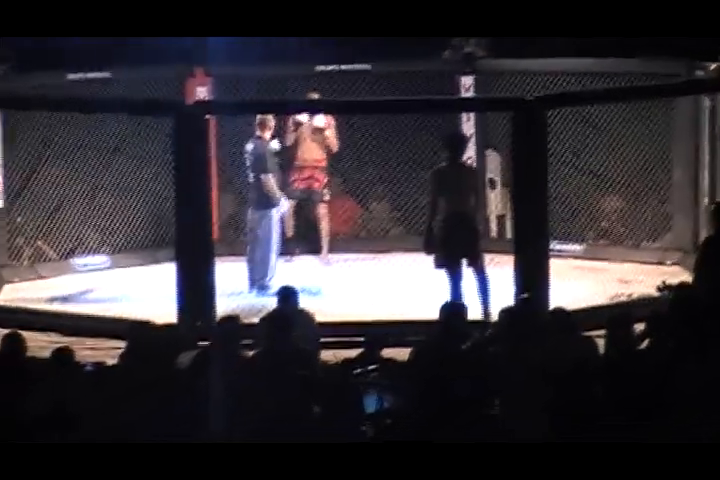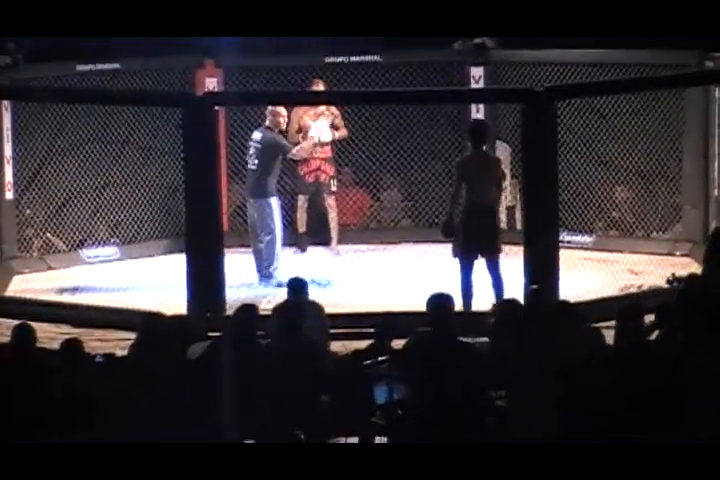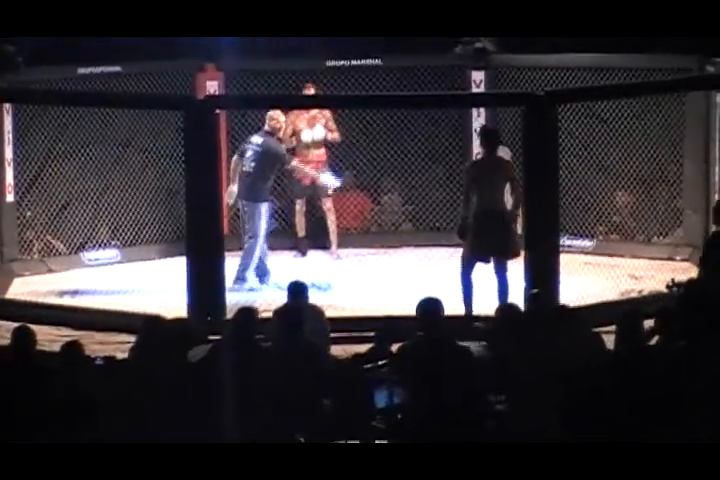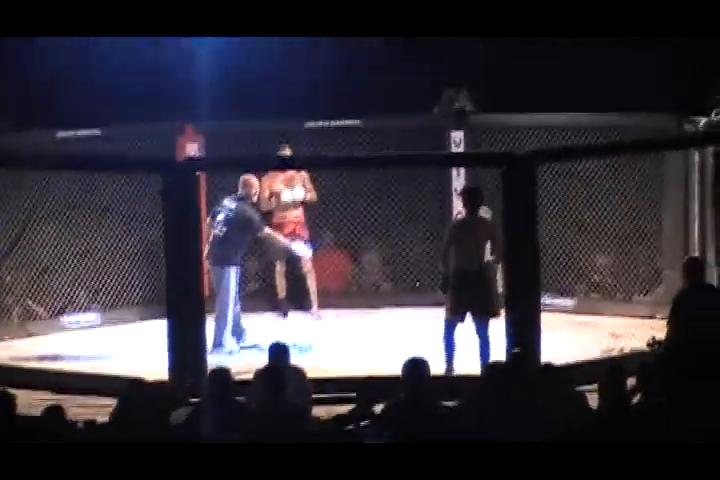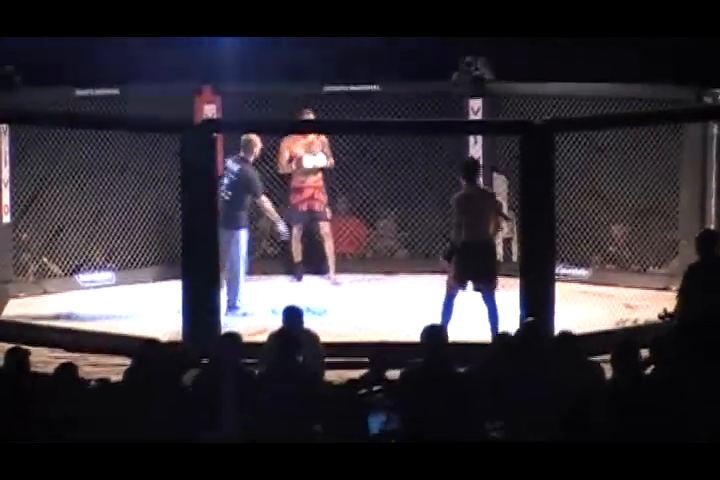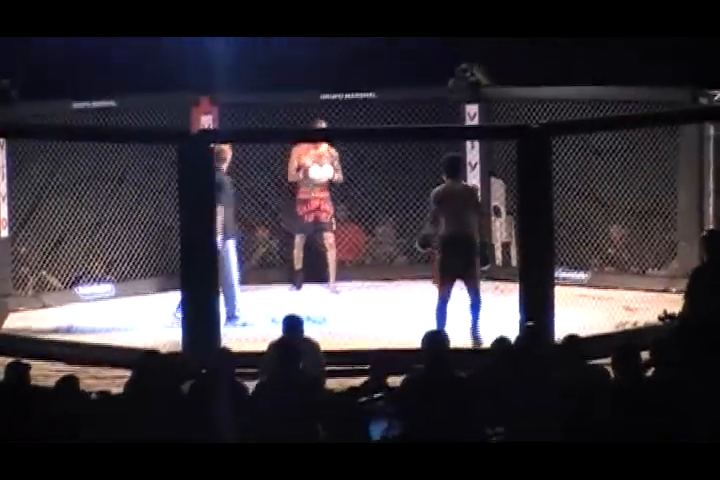
dt=0.3s
person 1, frame 1
left shoulder: (439, 173)
right shoulder: (471, 172)
left elbow: (434, 204)
right elbow: (478, 201)
left wrist: (429, 229)
left hip: (450, 226)
right hip: (468, 224)
left knee: (455, 281)
right knee: (480, 273)
right ankle: (486, 314)
person 1, frame 2
left shoulder: (464, 163)
right shoulder: (495, 162)
left elbow: (456, 192)
right elbow: (499, 191)
left wrist: (450, 216)
left hip: (470, 216)
right hip: (489, 216)
left knee: (466, 270)
right knee: (494, 269)
left ankle: (467, 312)
person 1, frame 3
left shoulder: (475, 167)
right shoulder: (507, 166)
left elbow: (467, 196)
right elbow: (517, 195)
left wrist: (465, 219)
right wrist: (513, 217)
left hip: (480, 220)
right hip: (501, 219)
left knee: (466, 270)
right knee: (501, 273)
left ankle: (469, 311)
person 1, frame 4
left shoulder: (456, 226)
right shoulder: (488, 226)
left elbow: (445, 255)
right elbow: (497, 255)
left wrist: (446, 275)
left hip: (459, 279)
right hip: (480, 279)
left knee: (450, 327)
right knee: (482, 331)
left ankle: (449, 368)
person 1, frame 5
left shoulder: (459, 198)
right shoulder: (490, 197)
left elbow: (458, 227)
right elbow: (497, 225)
left wrist: (453, 246)
left hip: (465, 250)
right hip: (485, 249)
left knee: (450, 296)
right knee: (489, 300)
person 1, frame 6
left shoulder: (438, 193)
right shoulder: (470, 191)
left elbow: (433, 222)
right elbow: (478, 219)
left wrist: (427, 235)
right wrist: (477, 242)
left hip: (447, 244)
right hip: (467, 244)
left knee: (443, 296)
right knee: (474, 292)
right ankle: (474, 332)
person 2, frame 1
left shoulder: (251, 145)
right shoulder: (263, 148)
right elbow: (266, 178)
right wrist: (280, 199)
left hip: (255, 203)
right hip: (267, 204)
left knee: (255, 244)
right knee: (268, 246)
left ankle: (254, 283)
right ankle: (263, 286)
person 2, frame 2
left shoulder: (256, 134)
right shoulder: (273, 139)
right elbow: (297, 153)
right wrist: (314, 137)
left hip: (252, 192)
right hip: (265, 194)
left knee: (257, 234)
right knee: (272, 234)
left ankle: (263, 274)
right ankle: (269, 276)
person 2, frame 3
left shoulder: (254, 138)
right shoulder: (273, 146)
left elbow: (236, 160)
left wrist: (233, 185)
left hip: (246, 194)
right hip: (258, 198)
left knee: (258, 237)
right knee: (255, 239)
left ankle: (264, 276)
right ankle: (240, 280)
person 2, frame 4
left shoulder: (226, 202)
right shoulder: (246, 213)
left elbow: (209, 223)
right elbow: (267, 234)
left wrist: (208, 246)
right wrist: (291, 246)
left hip: (215, 257)
right hip: (227, 261)
left knee: (231, 300)
right knee: (226, 303)
left ankle: (240, 336)
right ankle: (218, 344)
person 2, frame 5
left shoulder: (229, 162)
right shoulder: (249, 173)
left elbow: (219, 187)
right elbow: (262, 201)
right wrist: (278, 221)
left hip: (221, 219)
right hip: (236, 223)
left knee: (224, 262)
right knee: (237, 265)
right ankle: (233, 306)
person 2, frame 6
right shoulder: (223, 180)
right elbow: (219, 208)
right wrist: (218, 234)
right hip: (224, 236)
right knee: (230, 276)
left ankle: (182, 308)
right ankle: (233, 316)
person 3, frame 1
left shoulder: (328, 120)
right shoulder: (296, 119)
left elbow: (334, 148)
right elbow: (287, 142)
left wrist: (325, 130)
right wrist: (295, 126)
left hip: (319, 169)
right hip: (299, 168)
left knee: (322, 211)
right knee: (287, 208)
left ankle: (324, 253)
right ankle: (290, 241)
person 3, frame 2
left shoulder: (332, 111)
right shoulder: (298, 112)
left elbow: (345, 132)
right elbow: (290, 136)
left wrist: (334, 134)
right wrist: (303, 136)
left hip: (325, 160)
right hip: (306, 161)
left knee: (330, 202)
right knee: (302, 202)
left ankle: (334, 243)
right ankle: (302, 239)
person 3, frame 3
left shoulder: (324, 114)
right shoulder: (292, 116)
left elbow: (337, 136)
right elbow: (285, 142)
left wrist: (326, 135)
right wrist: (297, 139)
left hip: (320, 164)
right hip: (301, 165)
left knee: (328, 206)
right knee: (299, 206)
left ankle: (334, 247)
right ankle: (301, 244)
person 3, frame 4
left shoulder: (301, 174)
right shoulder: (268, 179)
left elbow: (314, 196)
right elbow: (263, 205)
left wrist: (304, 195)
right wrist: (276, 200)
left hip: (299, 225)
right hip: (279, 226)
left knee: (308, 266)
right knee: (280, 268)
left ankle: (314, 307)
right ankle: (283, 305)
person 3, frame 5
left shoulder: (321, 139)
right shoulder: (288, 142)
left elbow: (331, 161)
right elbow: (281, 168)
left wrist: (325, 162)
right wrist: (296, 164)
left hip: (317, 189)
right hip: (298, 190)
left knee: (326, 230)
right knee: (296, 231)
left ankle: (332, 273)
right ankle: (298, 270)
person 3, frame 6
left shoulder: (331, 152)
right shoulder: (298, 150)
left elbow: (340, 177)
right elbow: (290, 177)
left wrist: (332, 175)
right wrist: (303, 174)
left hip: (324, 200)
right hip: (304, 200)
left knee: (330, 242)
right knee: (298, 242)
left ankle: (332, 282)
right ankle: (298, 279)
